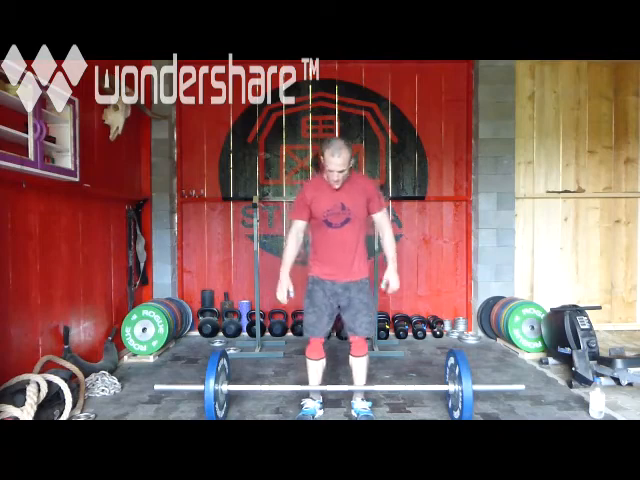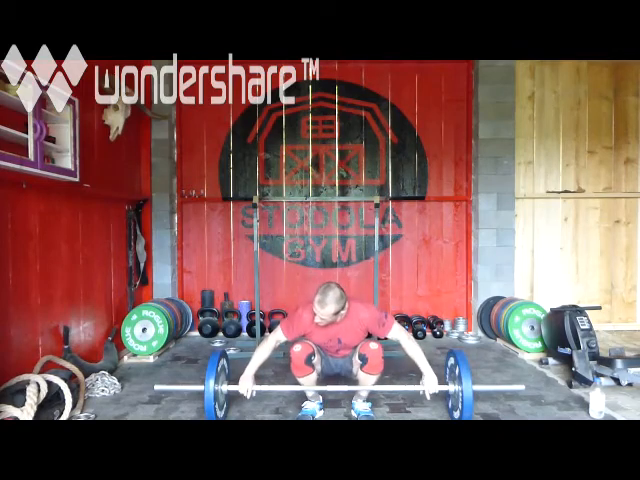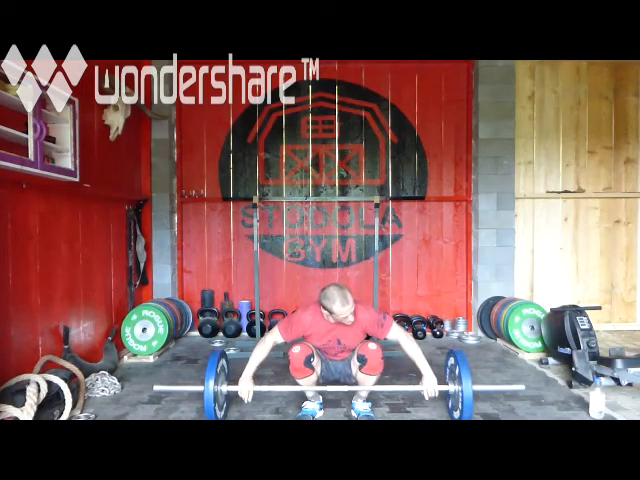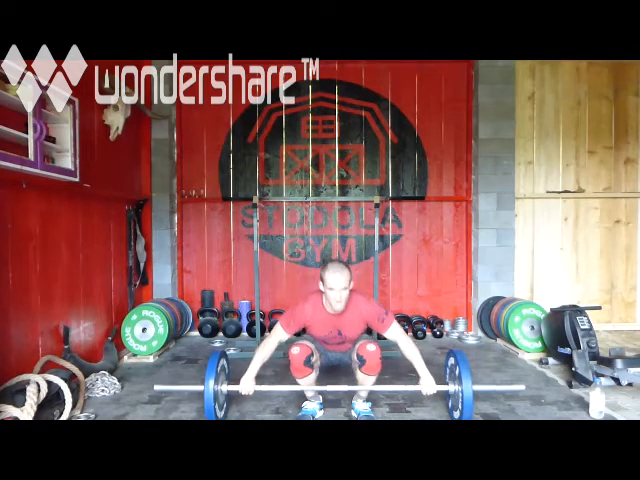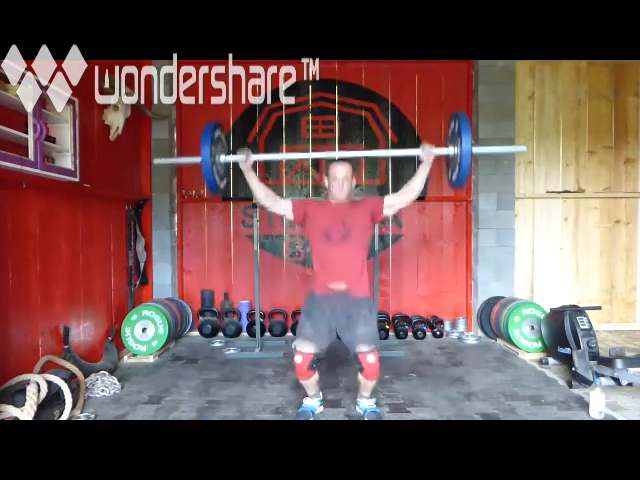
dt=1s
person 1, frame 1
left shoulder: (367, 187)
right shoulder: (309, 190)
left elbow: (384, 226)
right elbow: (296, 234)
left wrist: (392, 267)
right wrist: (284, 275)
left hip: (357, 280)
right hip: (320, 280)
left knee: (359, 338)
right knee: (315, 339)
left ankle: (359, 400)
right ankle: (313, 400)
person 1, frame 2
left shoulder: (364, 314)
right shoulder: (305, 315)
left elbow: (404, 336)
right elbow: (272, 339)
left wrist: (428, 373)
right wrist: (248, 374)
left hip: (353, 361)
right hip: (321, 360)
left knee: (373, 350)
right knee: (299, 351)
left ankle: (360, 401)
right ankle: (313, 401)
person 1, frame 3
left shoulder: (364, 314)
right shoulder: (305, 317)
left elbow: (403, 336)
right elbow: (269, 339)
left wrist: (427, 374)
right wrist: (246, 377)
left hip: (353, 366)
right hip: (319, 366)
left knee: (373, 351)
right knee: (298, 352)
left ankle: (360, 401)
right ankle: (313, 401)
person 1, frame 4
left shoulder: (365, 307)
right shoulder: (306, 308)
left elbow: (401, 337)
right elbow: (273, 338)
left wrist: (424, 375)
right wrist: (250, 375)
left hip: (352, 347)
right hip: (320, 348)
left knee: (372, 352)
right knee: (297, 353)
left ankle: (360, 402)
right ankle: (312, 402)
person 1, frame 5
left shoulder: (366, 210)
right shoulder: (311, 210)
left elbow: (406, 196)
right elbow: (271, 201)
left wrist: (426, 163)
right wrist: (247, 169)
left hip: (357, 300)
right hip: (321, 299)
left knee: (370, 364)
right knee: (302, 361)
left ankle: (365, 400)
right ankle: (313, 399)
